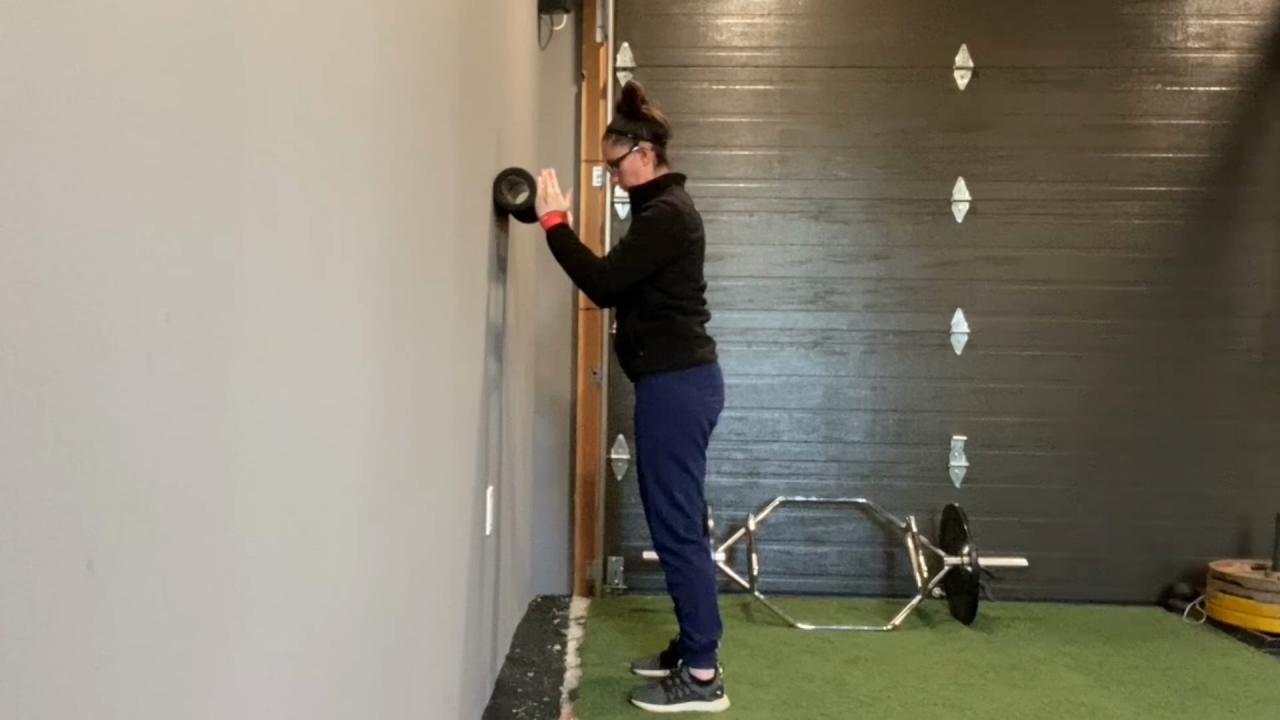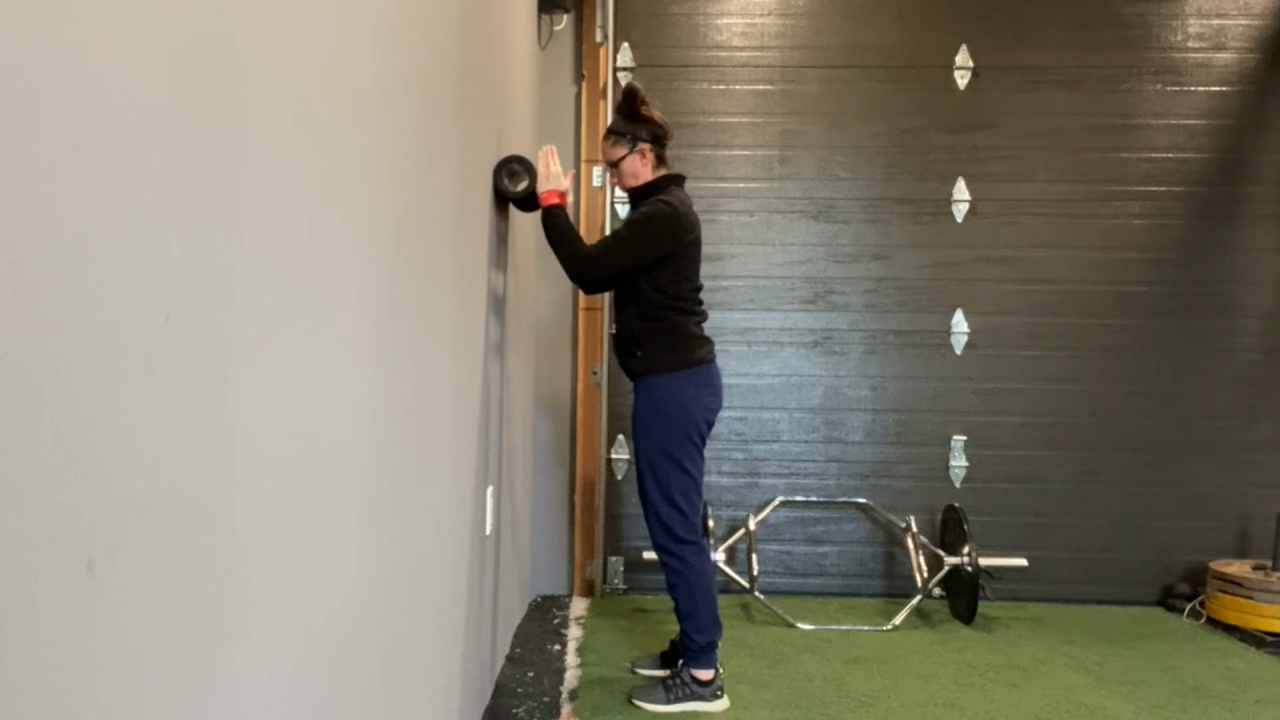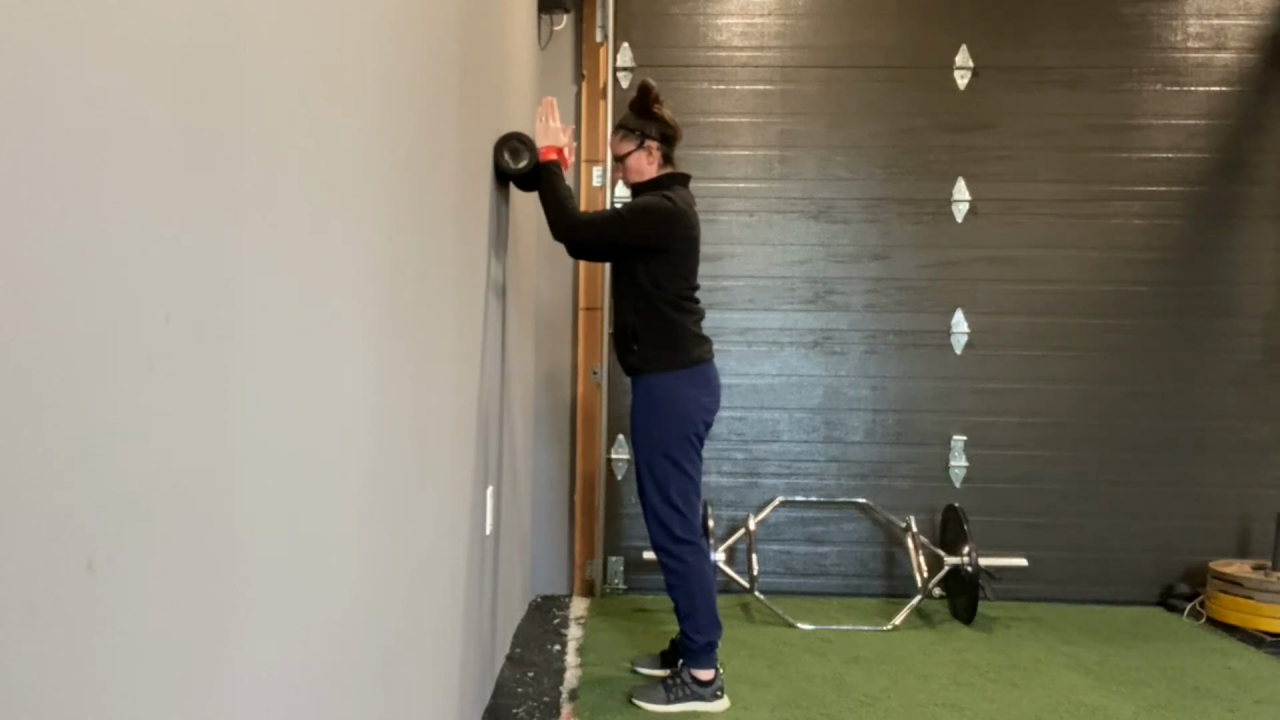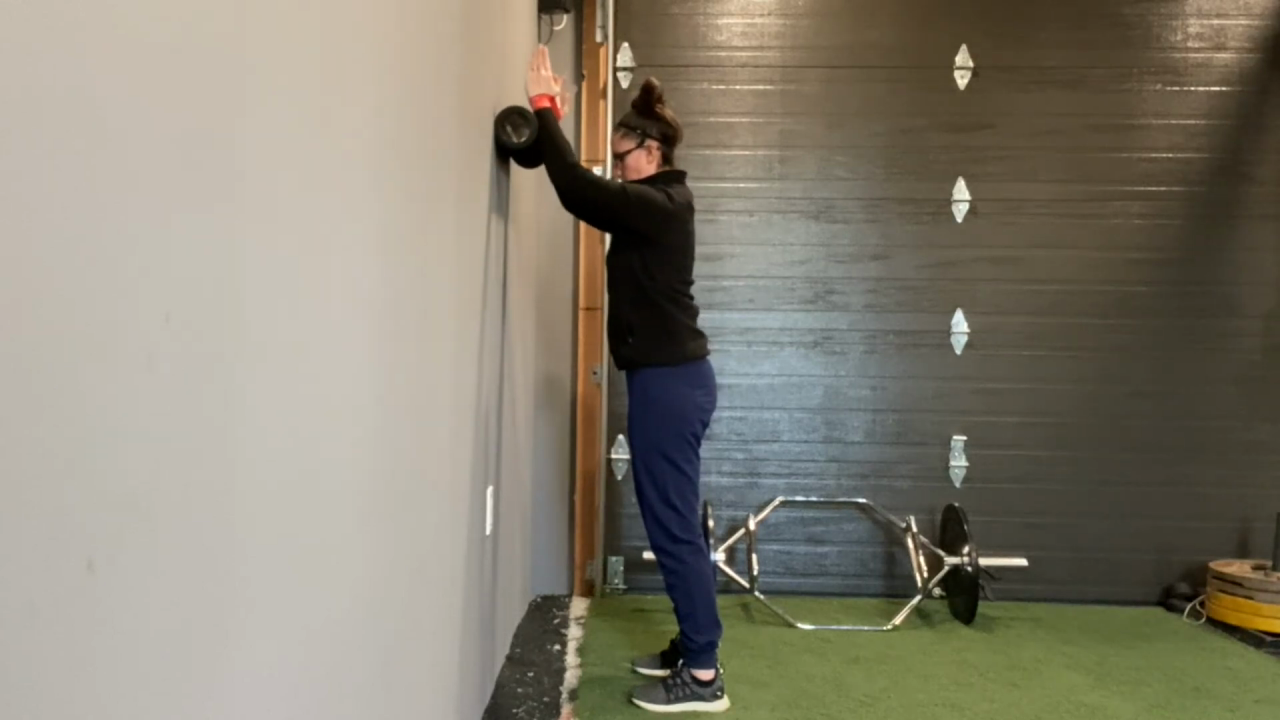
dt=1s
person 1, frame 1
left shoulder: (666, 214)
right shoulder: (663, 208)
left elbow: (604, 284)
right elbow: (620, 281)
left wrist: (555, 223)
right wrist: (560, 225)
left hip: (677, 383)
right hip: (678, 379)
left knee: (678, 527)
right knee: (677, 523)
right ankle: (691, 648)
person 1, frame 2
left shoulder: (663, 214)
right shoulder: (662, 209)
left elbow: (590, 271)
right elbow: (608, 269)
left wrist: (552, 202)
right wrist: (558, 205)
left hip: (675, 384)
right hip: (676, 380)
left knee: (676, 527)
right knee: (674, 524)
right ankle: (692, 648)
person 1, frame 3
left shoulder: (662, 211)
right shoulder: (663, 207)
left elbow: (572, 230)
right elbow: (590, 241)
left wrist: (549, 157)
right wrist: (558, 168)
left hip: (673, 383)
right hip: (675, 378)
left knee: (675, 526)
right knee: (673, 523)
right ankle: (692, 648)
person 1, frame 4
left shoulder: (656, 206)
right shoulder: (660, 203)
left elbow: (574, 186)
right elbow: (588, 191)
left wrist: (543, 108)
right wrist: (551, 119)
left hip: (668, 382)
right hip: (672, 377)
left knee: (674, 527)
right knee: (673, 523)
right ankle: (693, 649)
